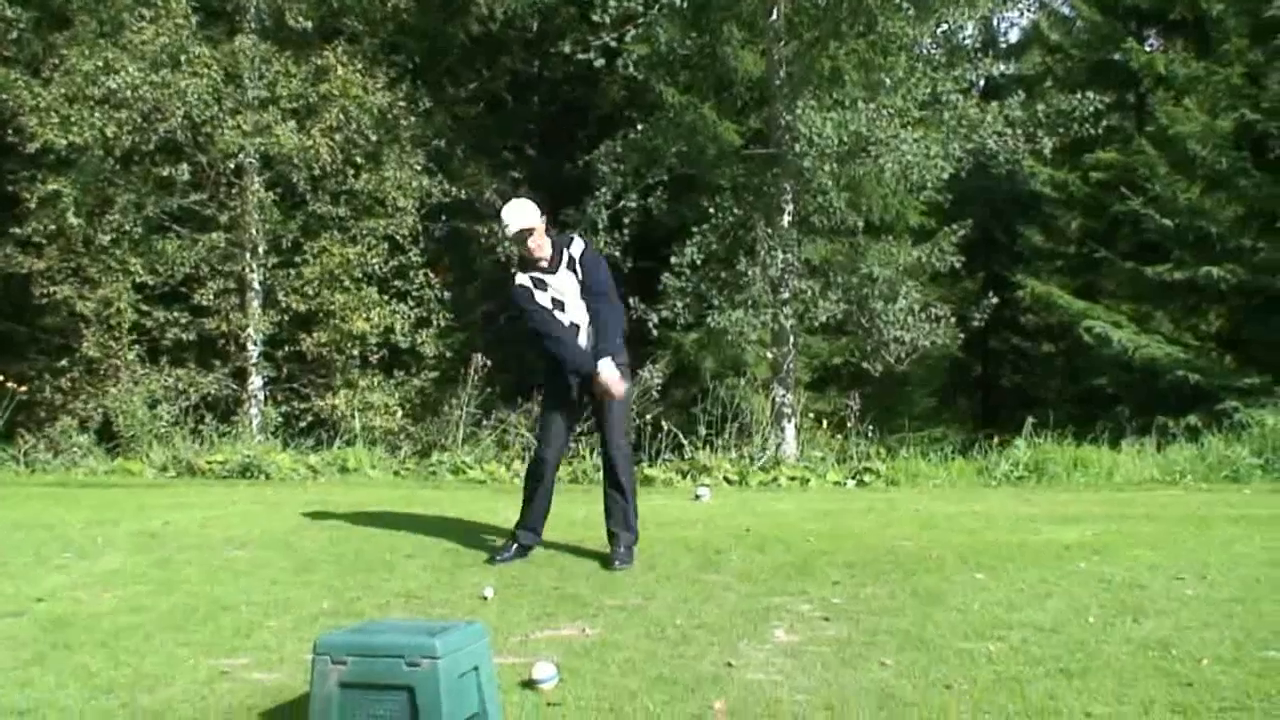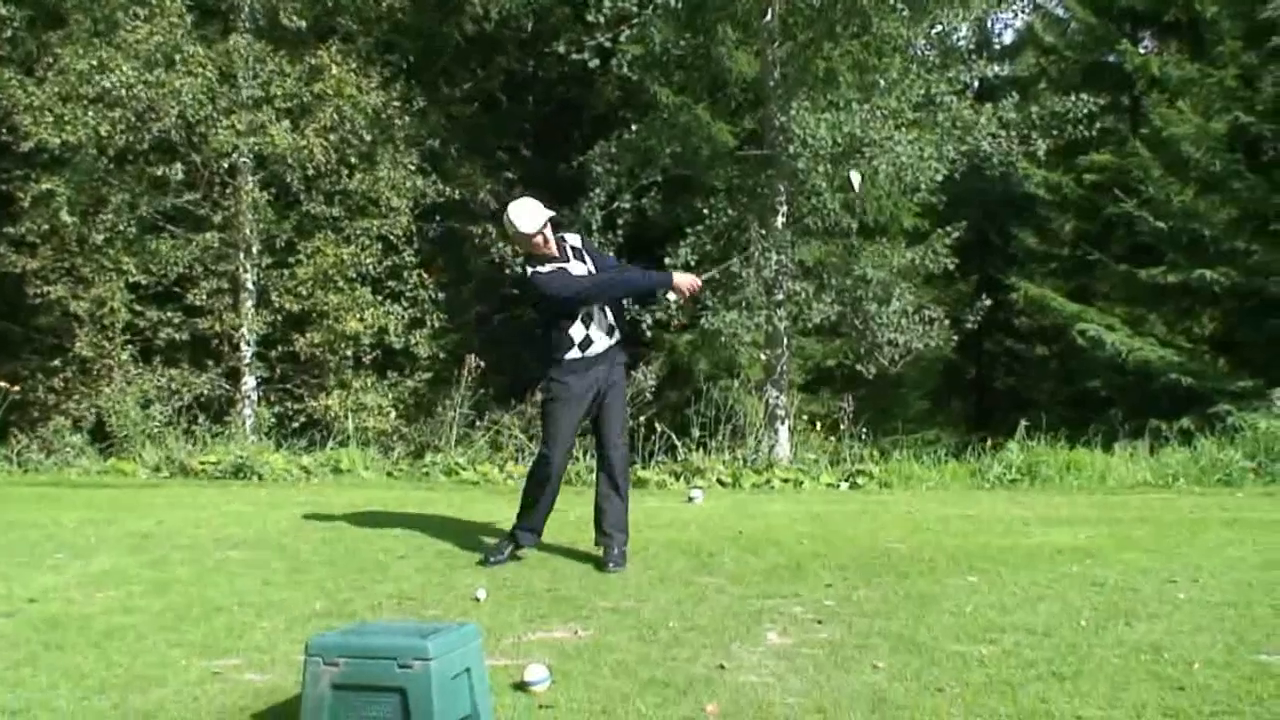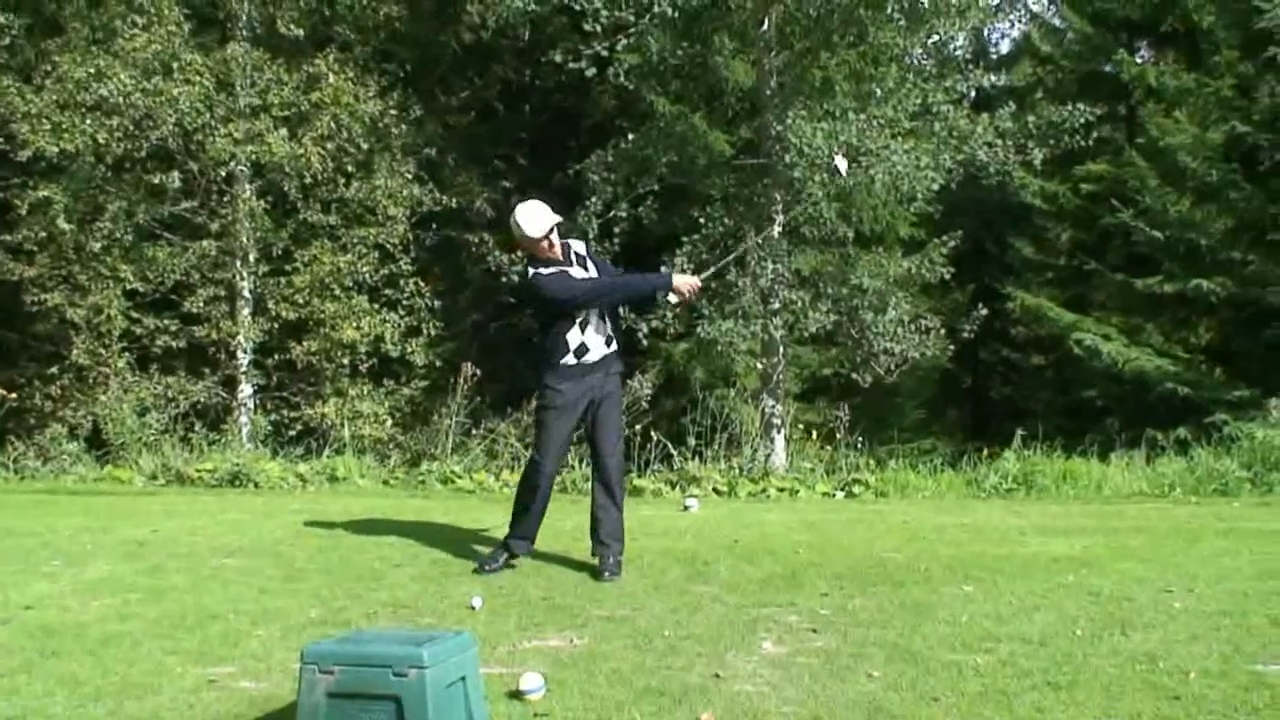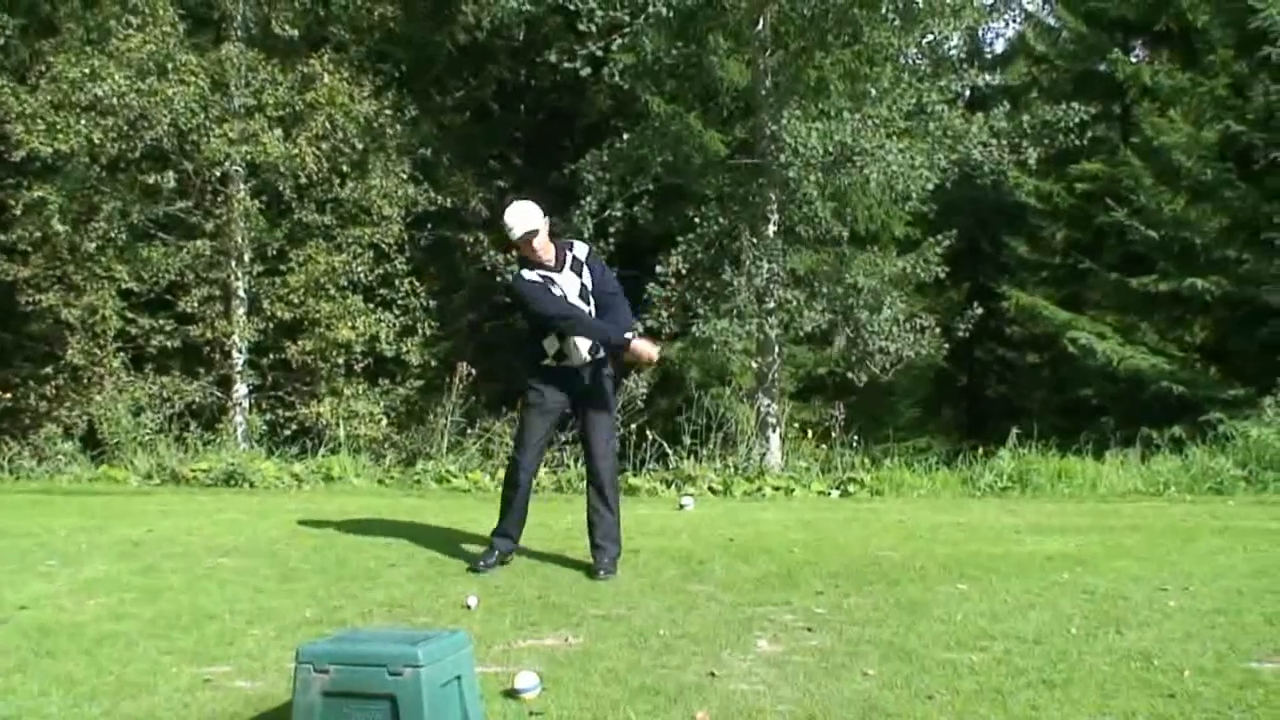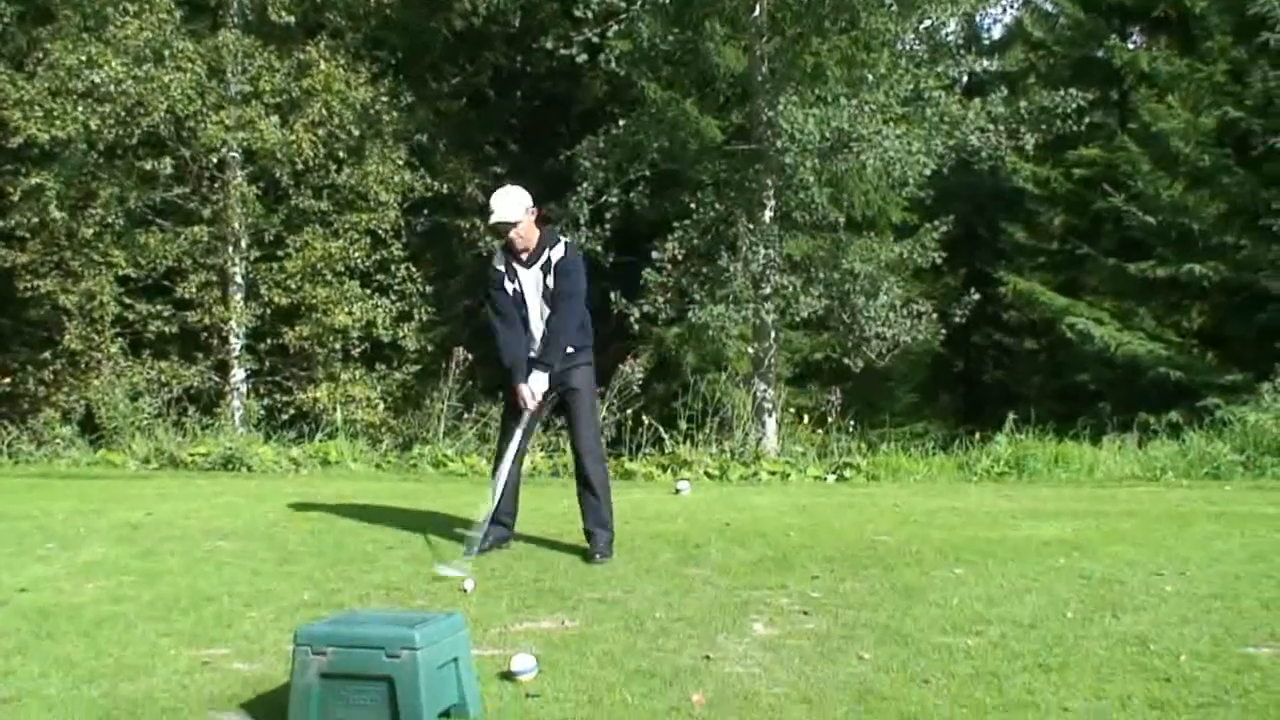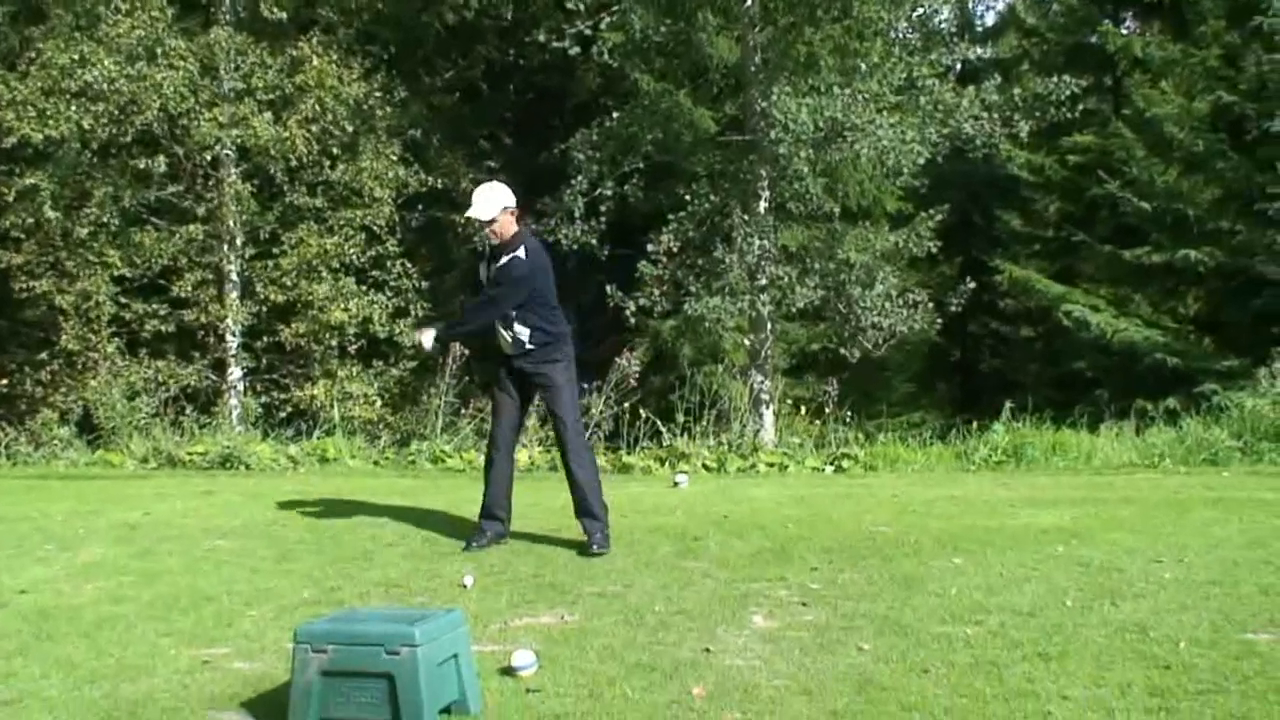
dt=0.2s
person 1, frame 1
left shoulder: (579, 250)
right shoulder: (523, 283)
left elbow: (607, 305)
right elbow: (553, 332)
left wrist: (605, 360)
right wrist: (591, 370)
left hip: (608, 362)
right hip: (566, 370)
left knee: (617, 450)
right knee: (546, 455)
left ankle: (622, 539)
right ankle: (526, 536)
person 1, frame 2
left shoulder: (575, 244)
right shoulder: (539, 278)
left elbow: (618, 275)
right elbow: (599, 289)
left wrist: (664, 282)
right wrist: (666, 280)
left hip: (609, 361)
right hip: (569, 373)
left knee: (614, 452)
right knee: (552, 456)
left ankle: (613, 541)
right ankle: (522, 536)
person 1, frame 3
left shoulder: (579, 250)
right shoulder: (541, 280)
left elbow: (618, 281)
right elbow: (602, 292)
left wrist: (665, 288)
right wrist: (666, 281)
left hip: (606, 371)
right hip: (563, 380)
left knee: (609, 462)
right knee: (544, 464)
left ankle: (608, 551)
right ankle: (515, 544)
person 1, frame 4
left shoulder: (581, 254)
right shoulder: (524, 282)
left elbow: (613, 301)
right elbow: (570, 319)
left wrist: (625, 342)
right wrist: (626, 341)
left hip: (595, 372)
right hip: (549, 379)
left knee: (602, 462)
right knee: (524, 461)
left ankle: (605, 550)
right ankle: (503, 542)
person 1, frame 5
left shoulder: (564, 254)
right shoulder: (501, 266)
left elbow: (562, 319)
right elbow: (506, 326)
left wrist: (542, 371)
right wrist: (519, 377)
left hip: (571, 362)
right hip: (525, 367)
left knee: (587, 447)
right knee: (509, 447)
left ankle: (600, 535)
right ankle: (500, 527)
person 1, frame 6
left shoulder: (524, 261)
right shoulder: (495, 251)
left elbow: (486, 312)
right elbow: (477, 305)
left wrist: (438, 334)
right wrist: (444, 333)
left hip: (550, 357)
right hip: (511, 360)
left knee: (571, 438)
right knee: (500, 442)
left ankle: (596, 527)
right ankle: (494, 522)
